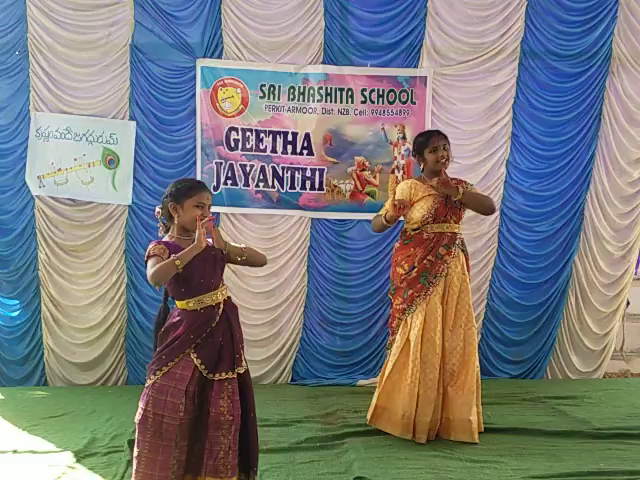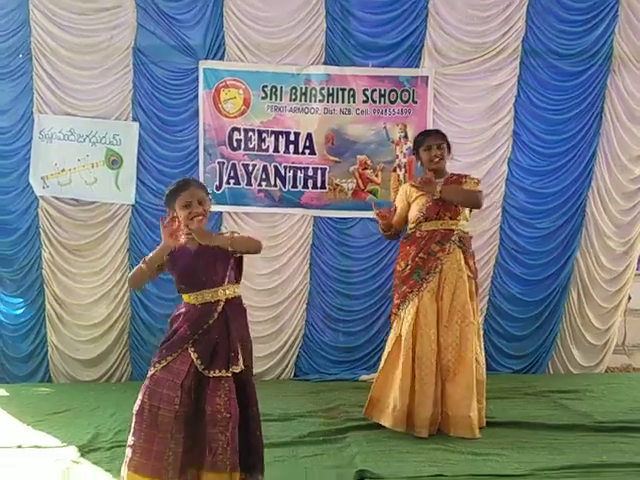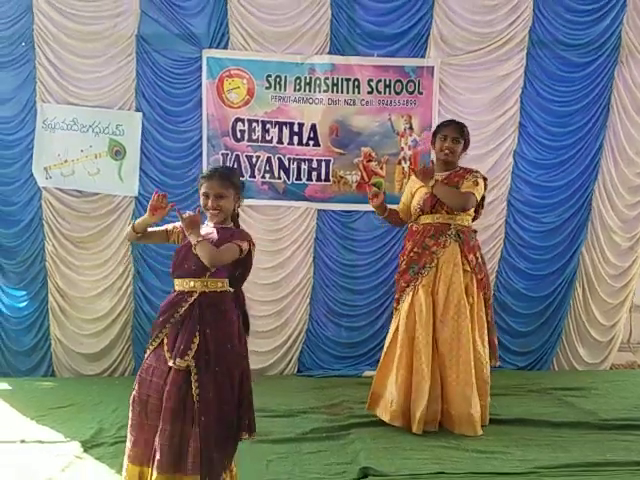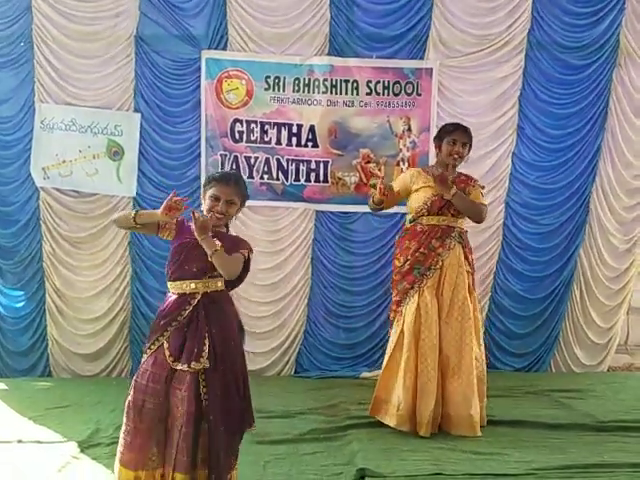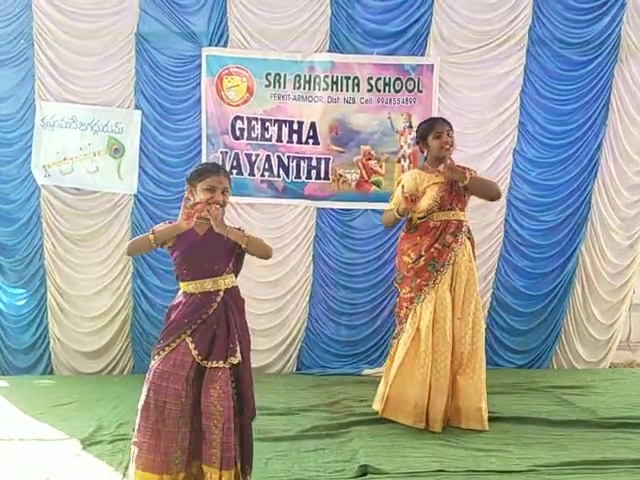
dt=0.5s
person 1, frame 1
left shoulder: (459, 185)
right shoulder: (409, 186)
left elbow: (490, 207)
right elbow: (377, 225)
left wrist: (455, 192)
right wrist: (391, 216)
left hip: (451, 269)
right hip: (416, 268)
left knee: (453, 339)
right knee: (417, 336)
left ankle: (450, 415)
right ankle: (413, 415)
person 1, frame 2
left shoulder: (464, 181)
right shoulder: (409, 189)
left elbow: (477, 200)
right elbow: (393, 232)
left wrist: (437, 189)
right wrist: (385, 224)
left hip: (455, 266)
right hip: (418, 265)
left knee: (456, 334)
right knee: (417, 332)
left ankle: (454, 411)
right ankle: (415, 410)
person 1, frame 3
left shoulder: (472, 178)
right shoulder: (417, 179)
left elbow: (464, 203)
right elbow: (400, 218)
left wrist: (433, 183)
right wrist: (381, 208)
left hip: (457, 261)
right hip: (419, 260)
left knee: (456, 329)
right knee: (417, 328)
left ankle: (457, 407)
right ankle: (419, 405)
person 1, frame 4
left shoulder: (470, 185)
right shoulder: (414, 176)
left elbow: (479, 215)
right elbow: (378, 205)
left wrist: (449, 190)
right wrist: (377, 198)
left hip: (453, 263)
right hip: (416, 260)
left knee: (454, 332)
right knee: (416, 329)
left ankle: (454, 409)
right ankle: (414, 408)
person 1, frame 5
left shoulder: (463, 173)
right shoulder: (413, 177)
left elbow: (495, 193)
right elbow: (387, 220)
left wrist: (460, 177)
right wrist: (403, 209)
left hip: (458, 258)
right hip: (422, 258)
left knee: (460, 328)
right knee: (424, 324)
left ankle: (456, 403)
right ankle: (416, 402)
person 2, frame 1
left shoulder: (213, 245)
right shoulder: (161, 248)
left elbow: (260, 260)
right elbow: (155, 278)
left wrist: (223, 246)
right wrist: (195, 246)
left hip: (220, 334)
right hip: (186, 334)
left knee: (218, 415)
right knee: (167, 411)
person 2, frame 2
left shoulder: (226, 242)
right shoulder: (170, 252)
left elbow: (255, 246)
right elbow: (134, 282)
left wrist: (211, 239)
right wrist: (166, 246)
left hip: (226, 332)
right hip: (189, 332)
left knee: (221, 412)
right knee: (162, 404)
person 2, frame 3
left shoulder: (239, 239)
right shoulder: (186, 229)
left elbow: (213, 259)
right elbow: (132, 236)
left wrist: (195, 233)
right wrist: (149, 217)
left hip: (212, 323)
right hip: (177, 321)
left knee: (203, 403)
right knee: (154, 397)
person 2, frame 4
left shoulder: (236, 245)
right shoulder: (178, 228)
left elbow: (229, 272)
right elbow: (119, 221)
left wrist: (205, 237)
right wrist: (160, 215)
left hip: (212, 324)
right hip: (174, 323)
left knee: (202, 404)
right knee: (150, 399)
person 2, frame 5
left shoulder: (231, 234)
right shoulder: (174, 230)
left elbow: (266, 251)
right elbow: (131, 249)
left wrist: (224, 230)
right wrist: (179, 227)
left hip: (224, 322)
right hip: (187, 319)
left knee: (220, 402)
right knee: (169, 396)
